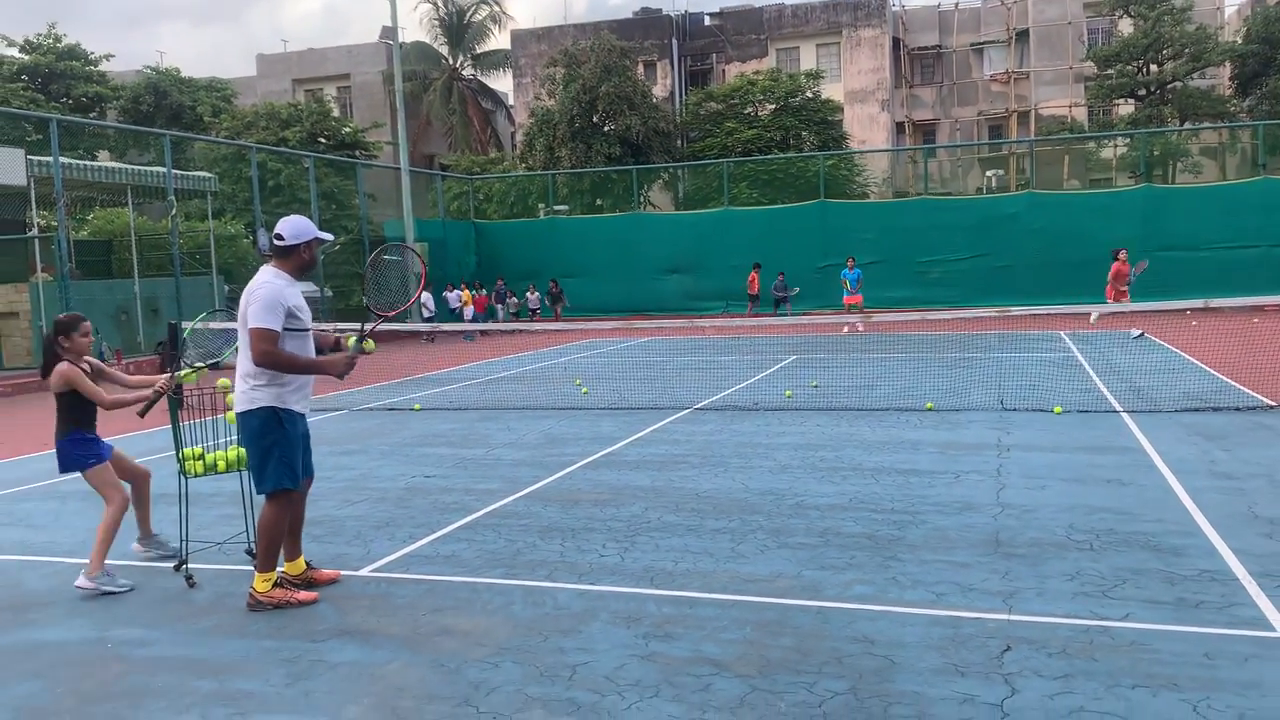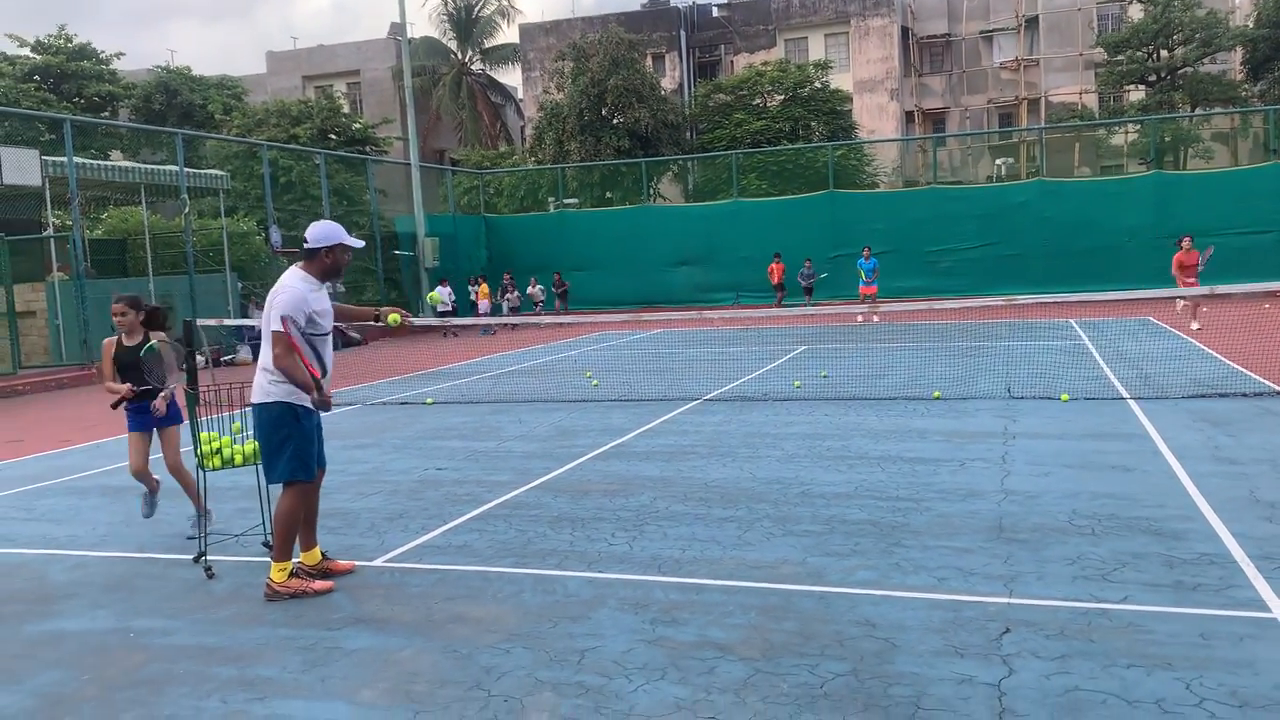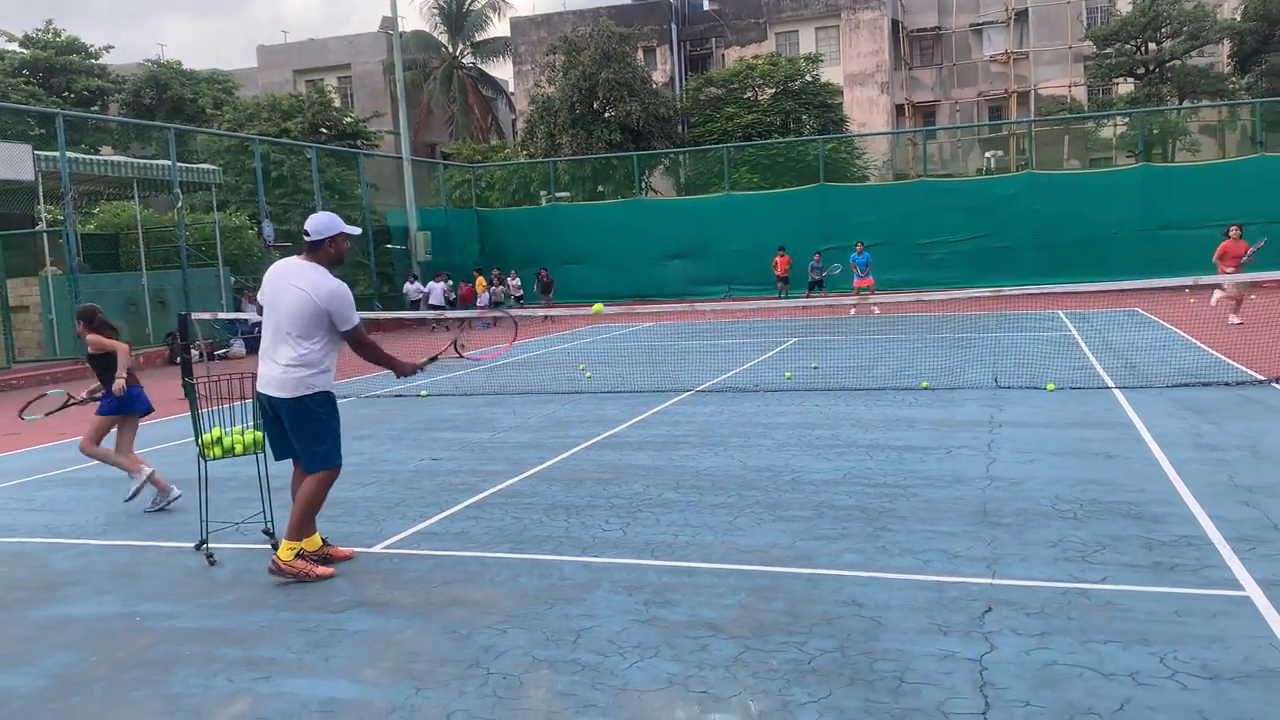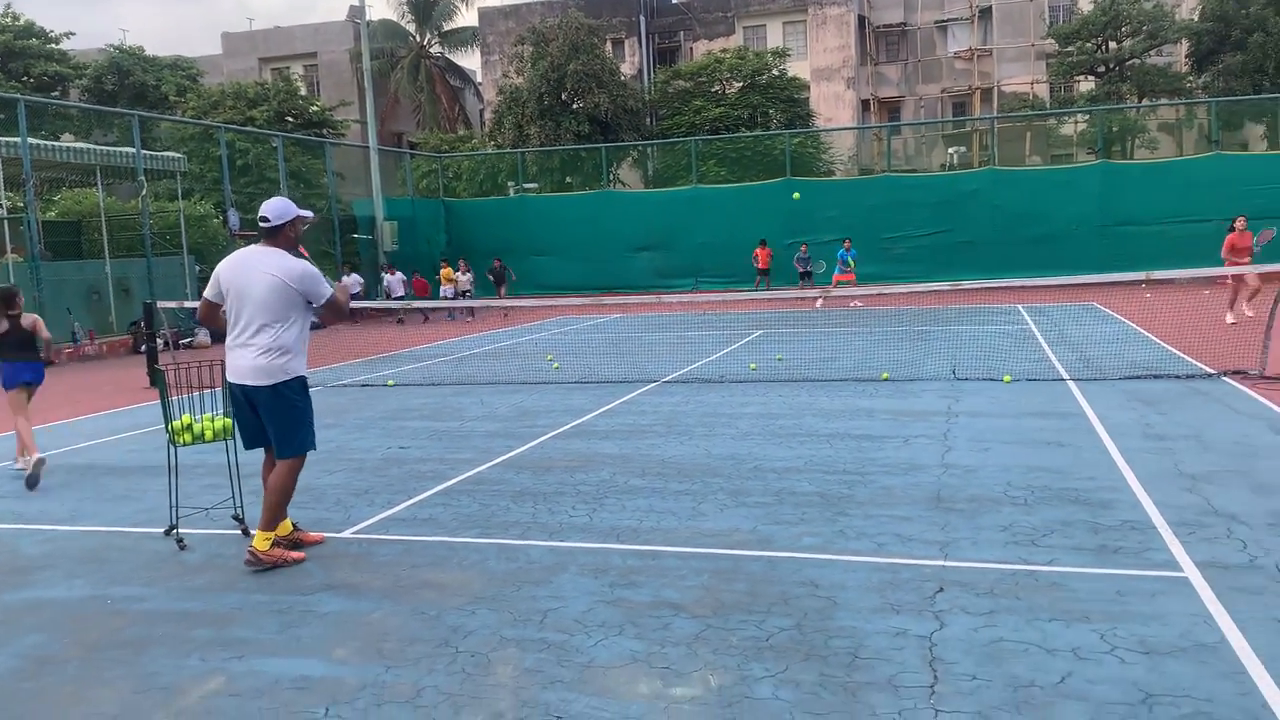
dt=0.4s
person 1, frame 1
left shoulder: (283, 285)
right shoulder: (270, 289)
right elbow: (264, 354)
left wrist: (336, 343)
right wrist: (326, 366)
left hip: (285, 406)
right hip: (268, 408)
left knee: (299, 484)
right knee: (281, 493)
left ankle: (295, 568)
right ankle: (264, 586)
person 1, frame 2
left shoulder: (311, 284)
right shoulder: (294, 293)
left elbow: (331, 312)
right elbow: (282, 357)
left wrist: (377, 314)
right wrist: (311, 388)
left hip: (300, 401)
right hip: (283, 402)
left knee: (312, 475)
right knee: (297, 483)
left ankle: (311, 558)
right ankle: (280, 576)
person 1, frame 3
left shoulder: (277, 270)
right shoulder: (332, 290)
left elbow: (266, 307)
right elbow: (361, 345)
right wrist: (398, 366)
left hip: (270, 385)
right hip: (306, 390)
left knee: (305, 465)
right knee: (324, 468)
left ankle: (310, 543)
right ankle: (288, 555)
person 1, frame 4
left shoulder: (230, 263)
right shoulder: (299, 270)
left elbow: (205, 316)
right elbow: (338, 312)
right wrist: (342, 292)
left hip: (239, 376)
right hip: (279, 377)
left knee: (275, 452)
right knee: (291, 457)
left ankle: (282, 529)
right ankle: (262, 545)
person 2, frame 1
left shoulder: (90, 363)
right shoulder: (65, 370)
left elbow: (128, 381)
right elbow: (106, 402)
left wrist: (157, 381)
right wrist: (151, 393)
left hip: (88, 440)
right hip: (76, 443)
left knee: (141, 476)
right knee: (118, 500)
left ankle: (146, 539)
right ankle: (93, 574)
person 2, frame 2
left shoulder: (158, 338)
right shoulder: (110, 345)
right elbow: (108, 383)
left wrist: (164, 396)
right wrist: (121, 390)
left hip: (164, 407)
right hip: (136, 410)
left knee: (173, 464)
right knee: (137, 468)
left ankle: (202, 512)
right ankle: (152, 487)
person 2, frame 3
left shoulder: (93, 340)
right shoulder: (103, 341)
left elbow: (124, 348)
left wrist: (120, 377)
right wrist: (93, 389)
left hip: (118, 397)
right hip: (132, 395)
left knee: (87, 445)
right knee: (124, 452)
left ankle: (138, 471)
right ankle: (164, 490)
person 2, frame 4
right shoulder: (33, 319)
right elbow: (46, 338)
right wrist: (47, 355)
right hip: (35, 368)
left knee: (19, 418)
right knee: (22, 413)
left ankle: (33, 456)
right ankle: (22, 458)
